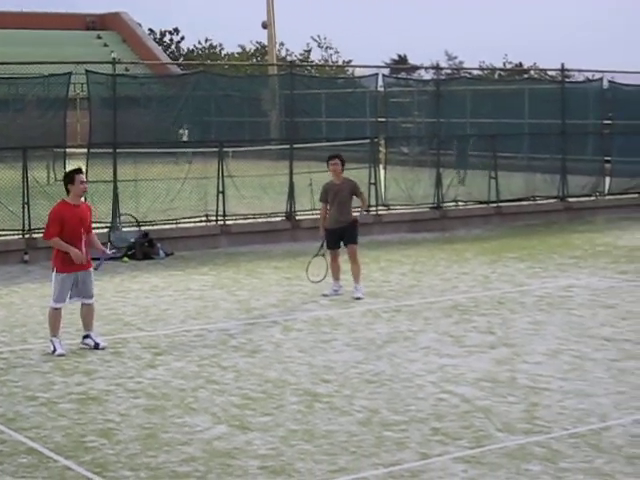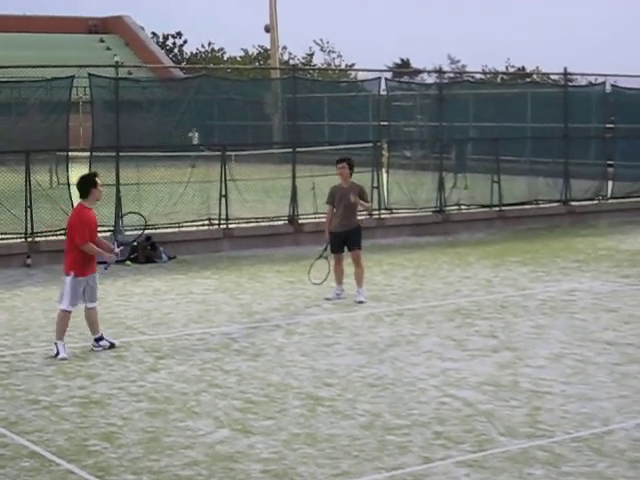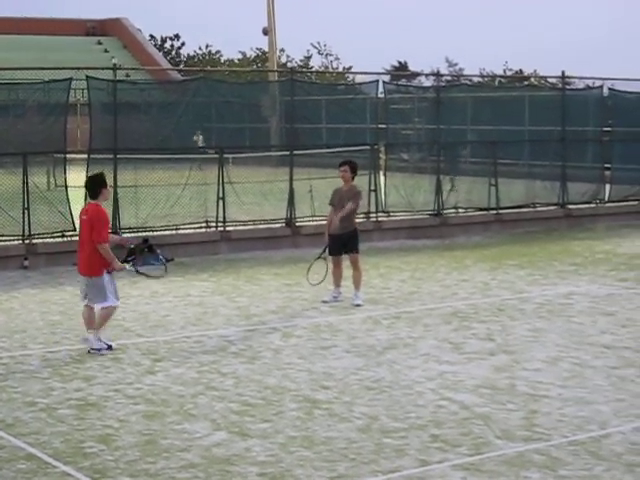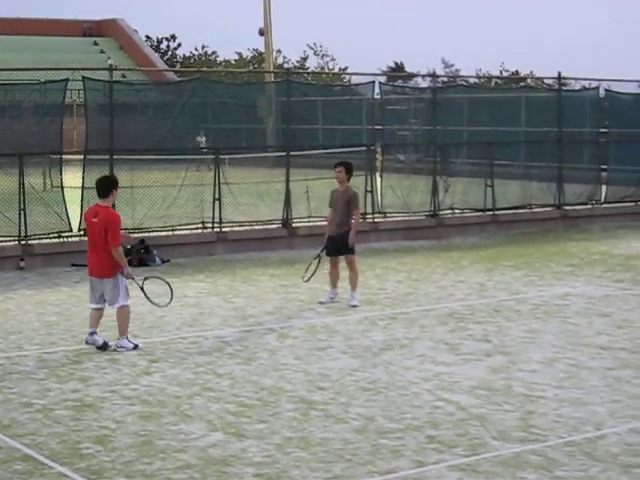
dt=0.3s
person 1, frame 1
left shoulder: (87, 208)
right shoulder: (58, 210)
right elbow: (50, 237)
left wrist: (100, 248)
right wrist: (71, 251)
left hip: (84, 265)
right hip: (63, 267)
left knee: (88, 300)
right knee: (57, 304)
left ankle: (88, 337)
right ankle: (54, 340)
person 1, frame 2
left shoulder: (90, 211)
right shoulder: (80, 214)
right elbow: (84, 244)
left wrist: (110, 247)
right wrist: (104, 255)
left hip: (89, 268)
right hip: (76, 269)
left knee: (91, 305)
right knee: (67, 307)
left ankle: (98, 339)
right ankle: (59, 343)
person 1, frame 3
left shoulder: (86, 210)
right shoulder: (100, 213)
right elbow: (101, 244)
left wrist: (118, 240)
right wrist: (114, 262)
left hip: (84, 267)
right hip: (98, 267)
left knee: (89, 304)
right knee: (110, 304)
left ankle: (93, 340)
right ankle: (93, 334)
person 1, frame 4
left shoulder: (89, 213)
right shoulder: (112, 216)
right elbow: (115, 247)
right wrist: (125, 267)
left hip: (94, 268)
right hip: (111, 269)
left knee: (98, 304)
right knee: (123, 303)
left ankle: (92, 333)
right ankle: (122, 341)
person 2, frame 1
left shoulder: (351, 184)
right shoulder: (326, 187)
left elbow: (363, 199)
right elbow: (324, 208)
right wrist: (321, 227)
left hip: (348, 224)
right hip: (331, 226)
left knee: (353, 255)
right knee: (333, 256)
left ankle: (358, 287)
right ankle: (336, 286)
person 2, frame 2
left shoulder: (358, 188)
right shoulder: (334, 190)
left elbow: (369, 205)
right elbow: (330, 211)
left wrist: (359, 203)
right wrist: (327, 230)
left hip: (353, 228)
right hip: (336, 230)
left knee: (357, 259)
right knee: (337, 260)
left ankle: (360, 291)
right ankle: (339, 290)
person 2, frame 3
left shoulder: (356, 192)
right shoulder: (336, 191)
left elbow: (349, 208)
right elbow: (331, 212)
left wrist: (338, 217)
right wrist: (327, 231)
left hip: (349, 232)
right hip: (335, 233)
left knee: (354, 262)
right knee: (336, 262)
left ankle: (357, 294)
right ankle: (336, 293)
person 2, frame 4
left shoulder: (352, 194)
right shoulder: (333, 193)
left elbow: (357, 215)
left wrist: (353, 233)
right wrist: (327, 232)
left hip: (346, 234)
right hip: (332, 234)
left knee: (351, 263)
right knee: (333, 264)
left ankle: (354, 295)
right ankle: (333, 294)
